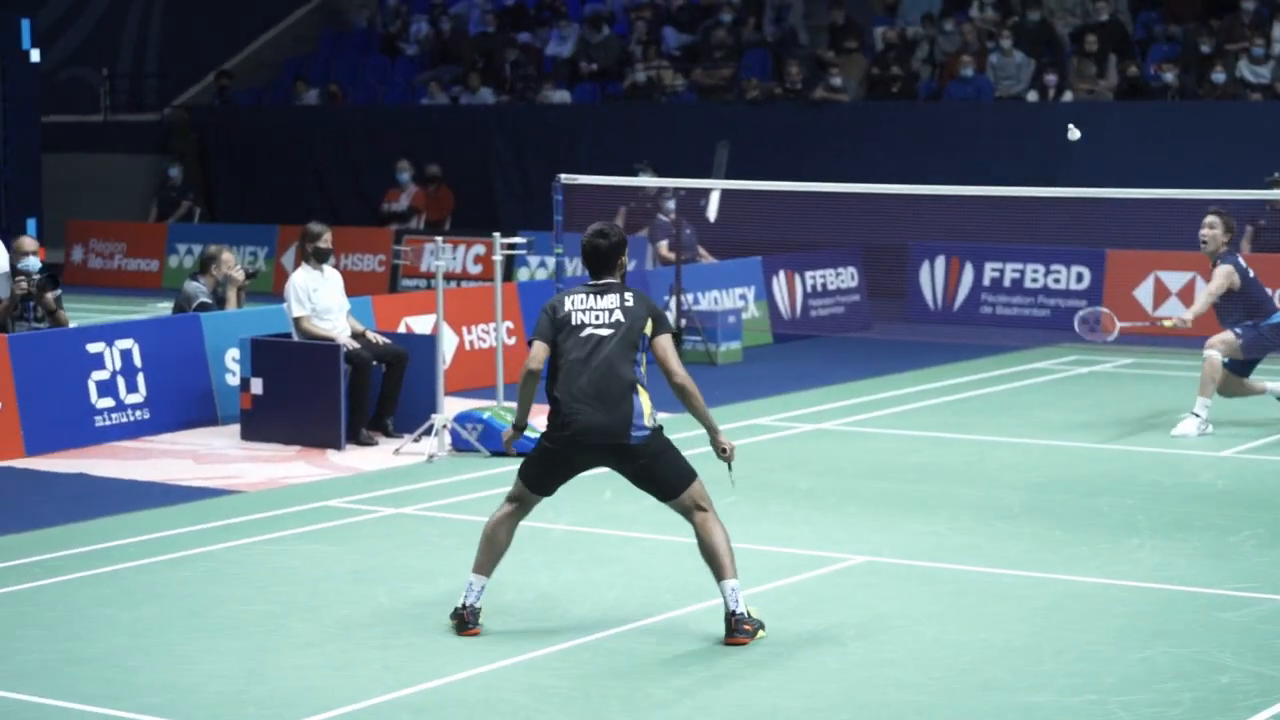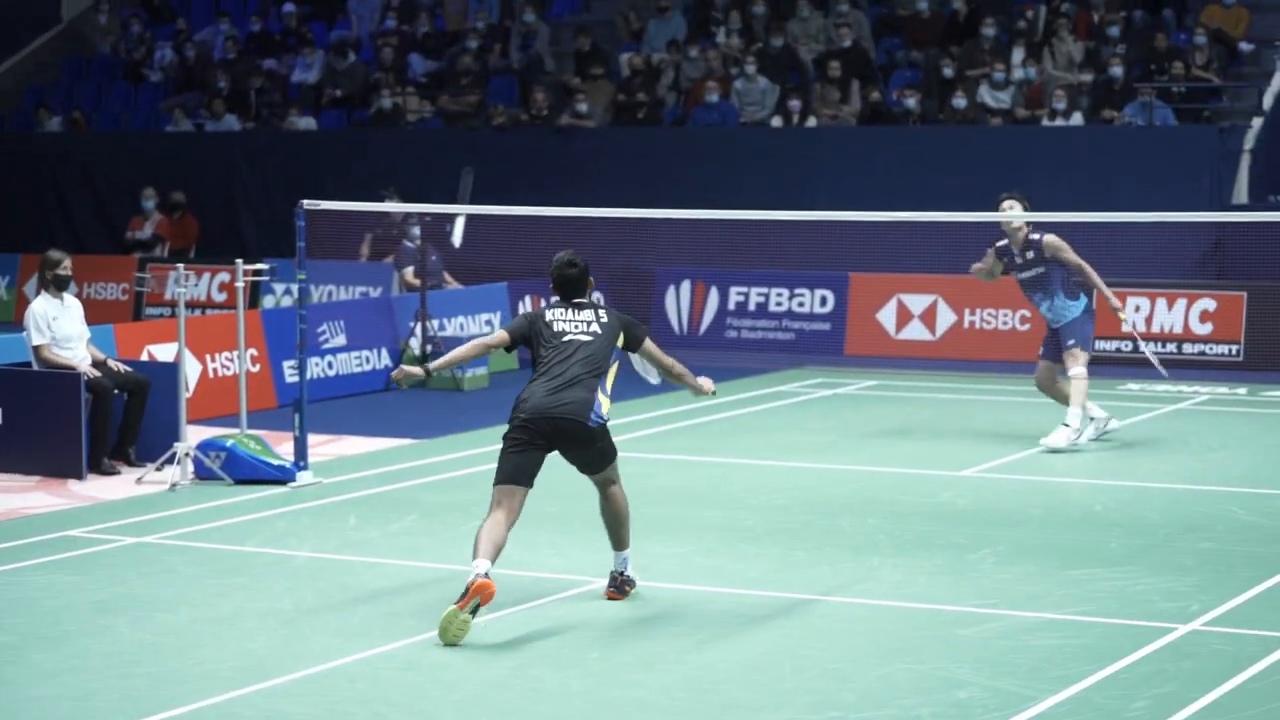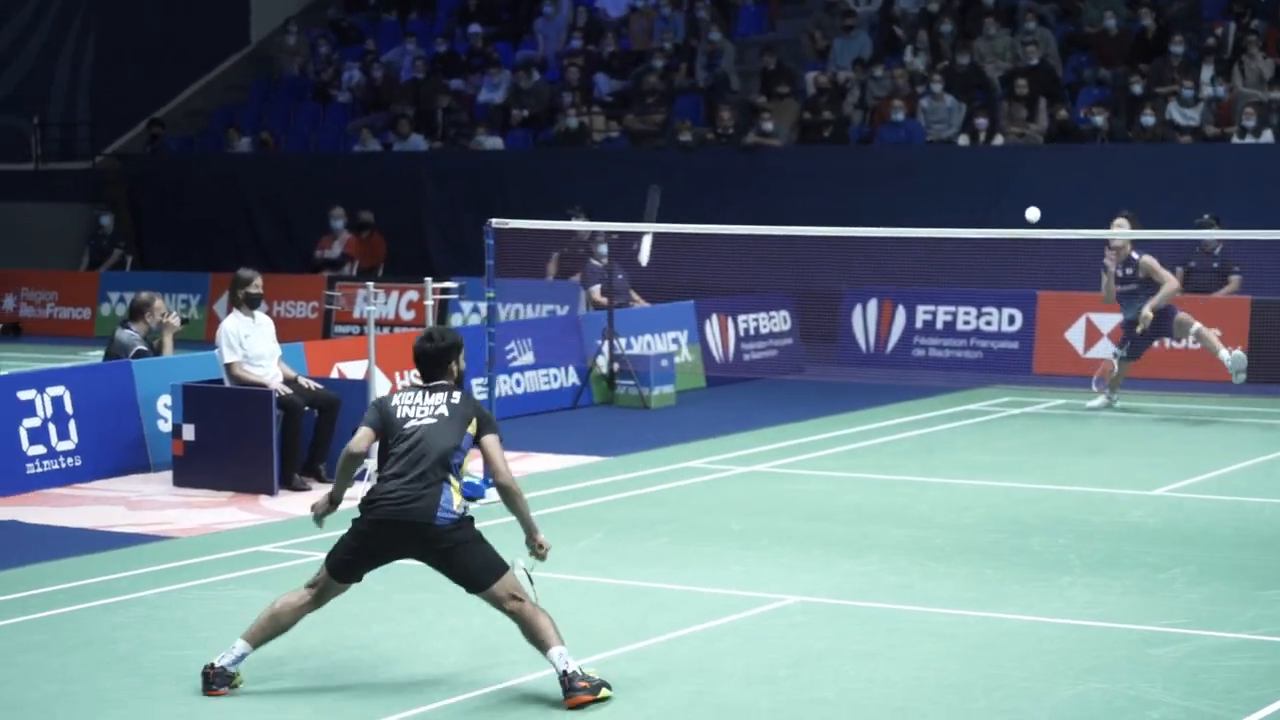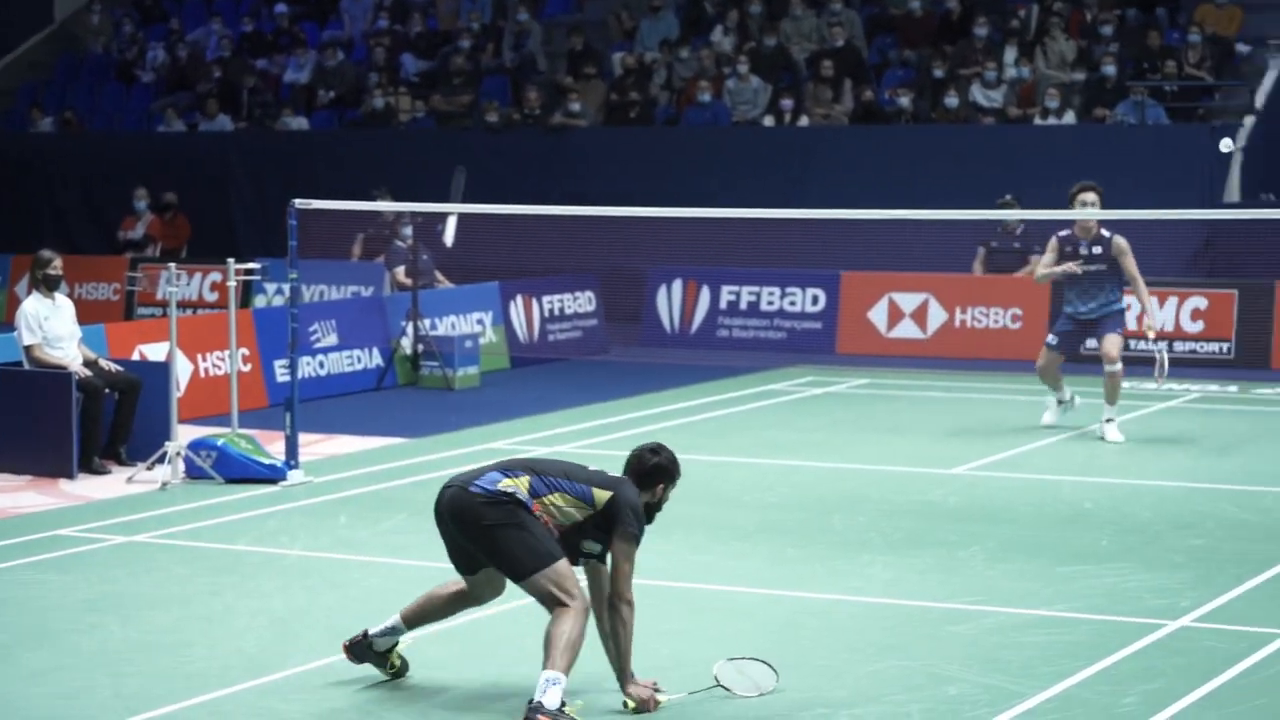
dt=1s
person 1, frame 1
left shoulder: (557, 305)
right shoulder: (644, 306)
left elbow: (533, 367)
right elbow: (678, 377)
left wrist: (518, 425)
right wrist: (715, 434)
left hip: (569, 431)
right hip: (630, 431)
left knee: (515, 504)
right knee: (700, 511)
left ankle: (468, 608)
right ankle: (737, 616)
person 1, frame 2
left shoulder: (537, 318)
right shoulder: (615, 321)
left elbow: (487, 343)
right elbow: (668, 366)
left wrist: (427, 369)
right wrist: (697, 384)
left hip: (530, 416)
right hip: (582, 418)
left knee: (501, 512)
right knee: (608, 481)
left ankle: (479, 578)
right ankle: (620, 574)
person 1, frame 3
left shoulder: (389, 402)
right shoulder: (471, 408)
left elbow: (354, 450)
right elbow: (503, 480)
left wrist: (333, 497)
right wrist: (533, 535)
left hip: (381, 517)
right hip: (439, 523)
left knee: (315, 593)
right knee: (516, 601)
left ankle: (225, 667)
right ankle: (571, 677)
person 1, frame 4
left shoulder: (604, 503)
right shoulder: (628, 504)
left elbow: (604, 598)
right elbow: (621, 601)
left wrist: (627, 676)
right wrist: (626, 682)
left hip: (455, 496)
right hip: (489, 500)
left knee: (480, 589)
right knee: (570, 604)
left ankle: (375, 640)
person 2, frame 1
left shoulder: (1225, 269)
right shoulder: (1227, 259)
left elbow: (1210, 293)
left wrist: (1190, 314)
right hip: (1254, 325)
left knee: (1212, 346)
right knee: (1225, 387)
left ankle: (1200, 417)
person 2, frame 2
left shoulder: (1045, 241)
right shoulder: (1000, 250)
left elbow: (1081, 265)
right elbow: (980, 272)
left wrist: (1107, 294)
right wrist: (982, 267)
left hip: (1076, 312)
right hip: (1055, 319)
left knee: (1075, 364)
right knee: (1044, 381)
left ankle: (1071, 426)
right ankle: (1098, 418)
person 2, frame 3
left shoulder: (1143, 261)
right shoulder: (1108, 264)
left elbow: (1173, 285)
right elbow: (1107, 298)
left wrist: (1148, 307)
right wrist: (1110, 273)
left hip: (1162, 313)
right hip: (1135, 323)
left knee: (1185, 322)
right knee: (1117, 368)
left ankle: (1229, 361)
right ankle: (1110, 395)
person 2, frame 4
left shoulder: (1115, 242)
right shoulder: (1060, 240)
left elbow: (1136, 280)
right elbow: (1038, 275)
left wrist: (1148, 314)
right wrist: (1059, 269)
left hip: (1109, 311)
right hip: (1074, 313)
left knee: (1110, 355)
right knee: (1044, 367)
left ankle: (1109, 420)
right ankle: (1063, 398)
person 3, frame 1
left shoulder: (334, 274)
right shoulder: (299, 280)
right elbow: (303, 326)
left wrist: (365, 331)
right wrist: (335, 336)
left hip: (346, 338)
right hip: (320, 343)
left knee: (398, 354)
right knee: (363, 359)
left ankle: (382, 418)
right ankle: (357, 428)
person 3, frame 2
left shoulder: (74, 303)
right shoulder: (38, 308)
right elbow: (43, 355)
left wrist: (106, 360)
right wrist: (76, 365)
left hip: (87, 367)
right hip: (60, 372)
left knee: (140, 383)
right knee: (104, 388)
left ankle: (123, 448)
right ankle: (98, 458)
person 3, frame 3
left shoulder: (265, 320)
right shoulder: (230, 326)
right elbow: (235, 372)
left wrist: (297, 377)
right wrist: (267, 383)
left hip: (278, 384)
right hip: (252, 389)
left knee: (330, 400)
right knee: (295, 404)
left ankle: (314, 464)
right ankle: (289, 474)
person 3, frame 4
left shoulder: (66, 303)
right shoulder: (29, 308)
right elbow: (34, 355)
left wrist: (97, 360)
right wrist: (71, 366)
left hip: (77, 367)
left knee: (130, 383)
right knee: (93, 386)
left ankle: (115, 447)
right ankle: (89, 456)
